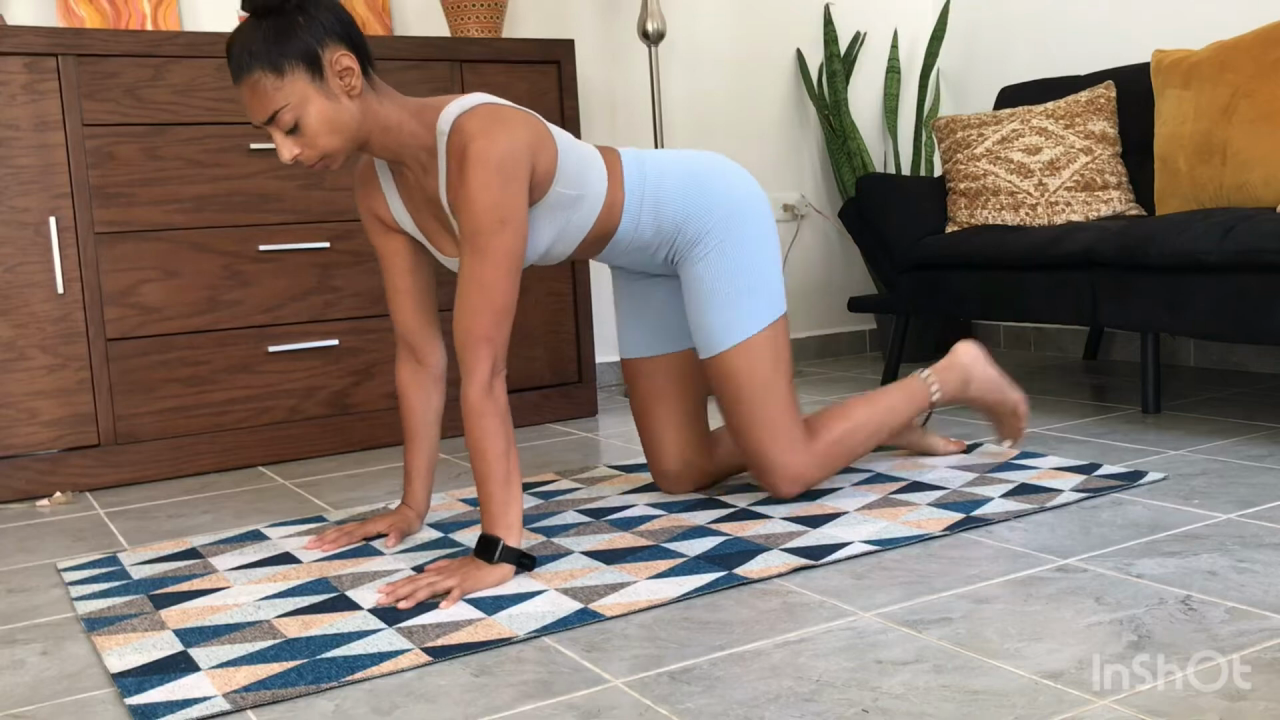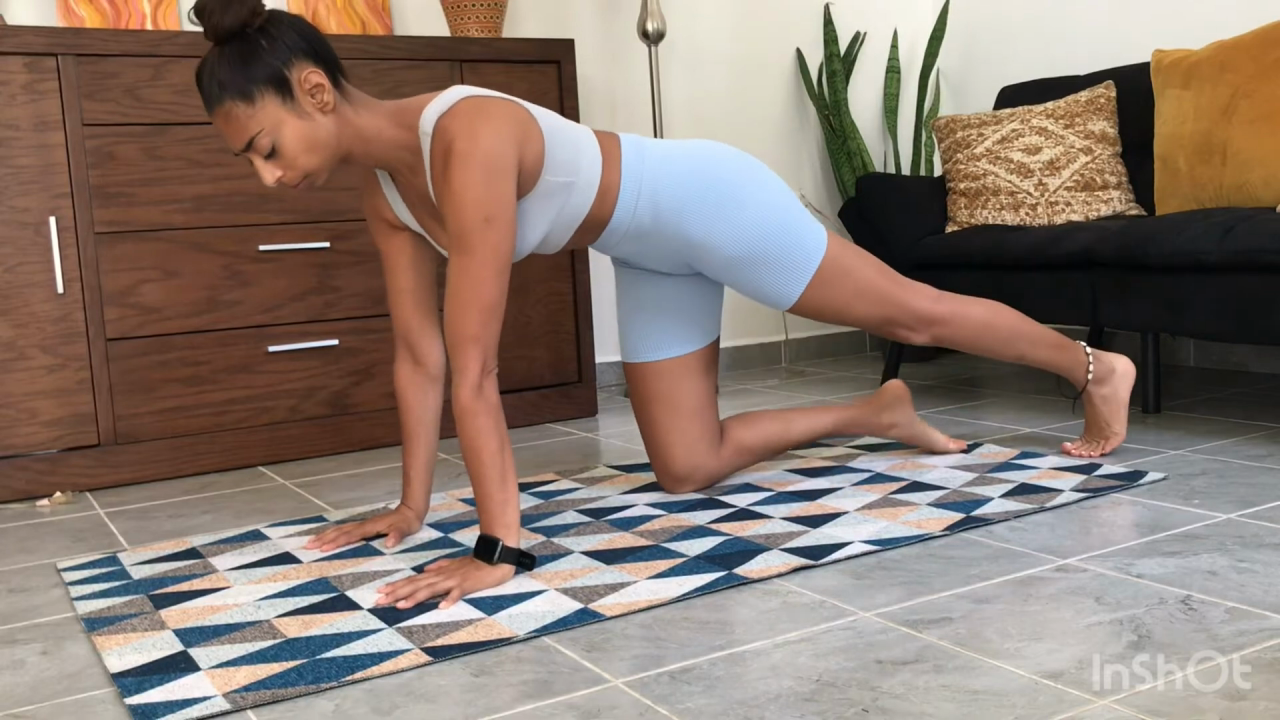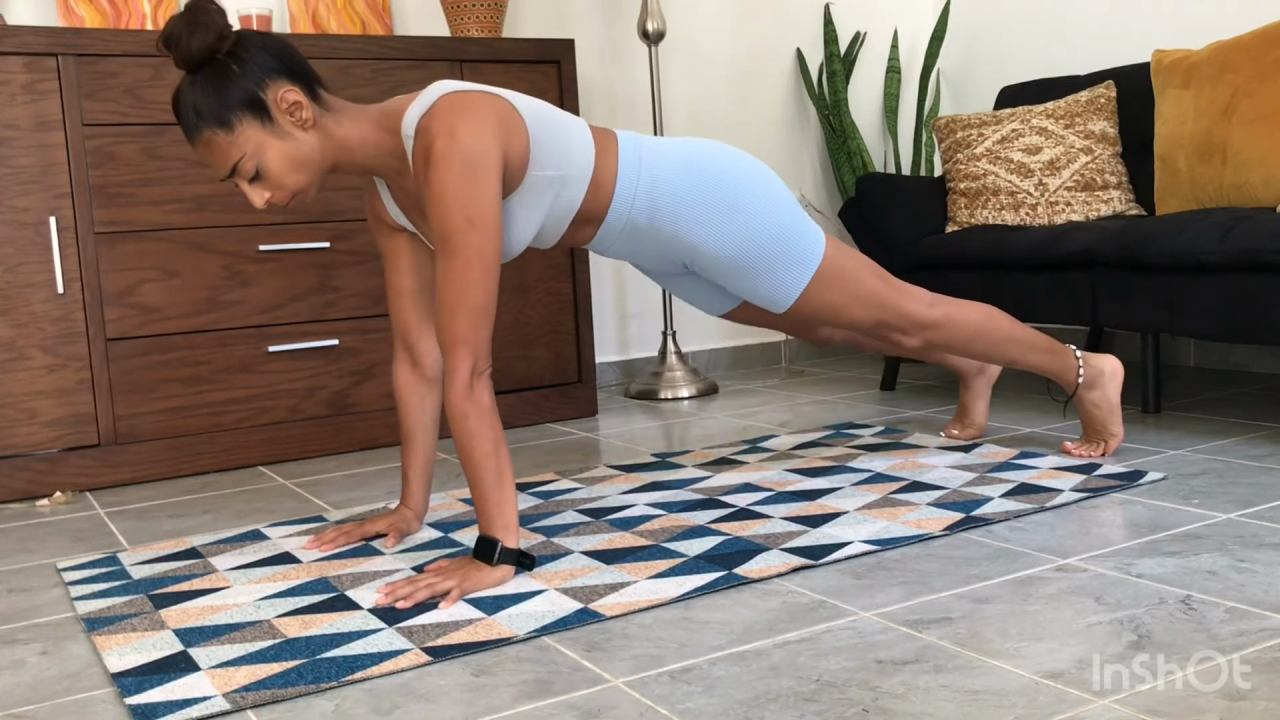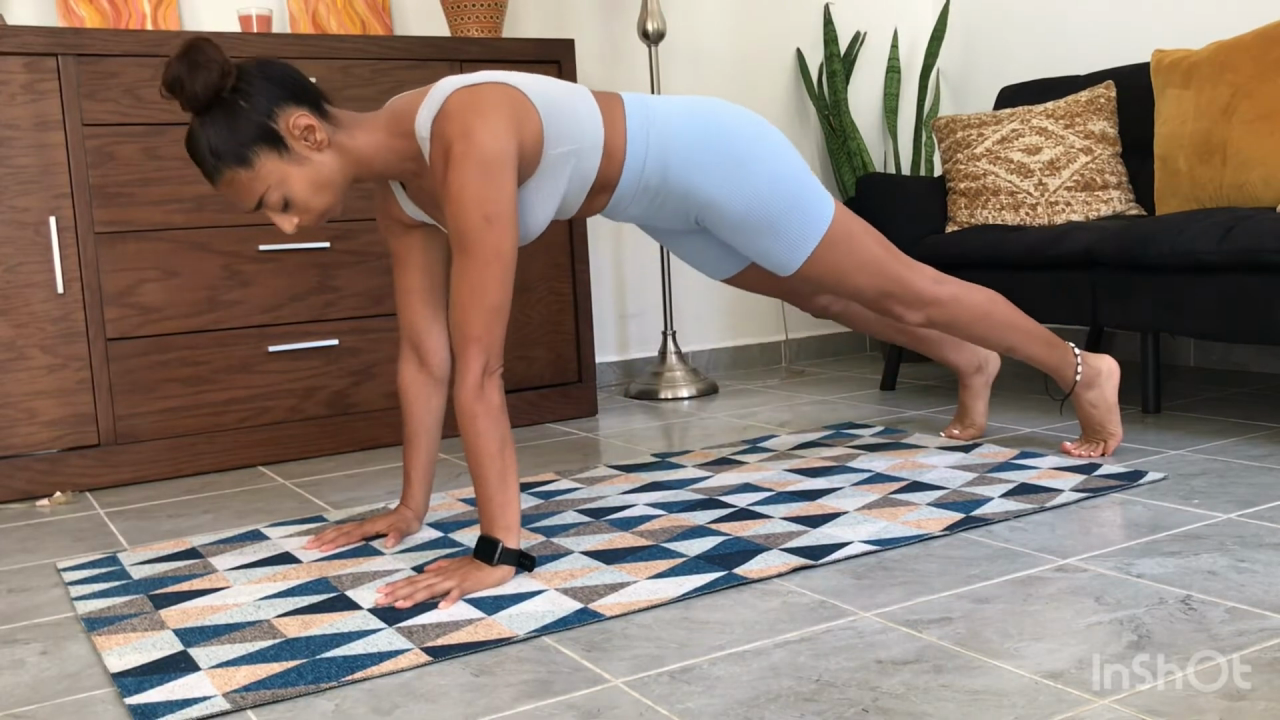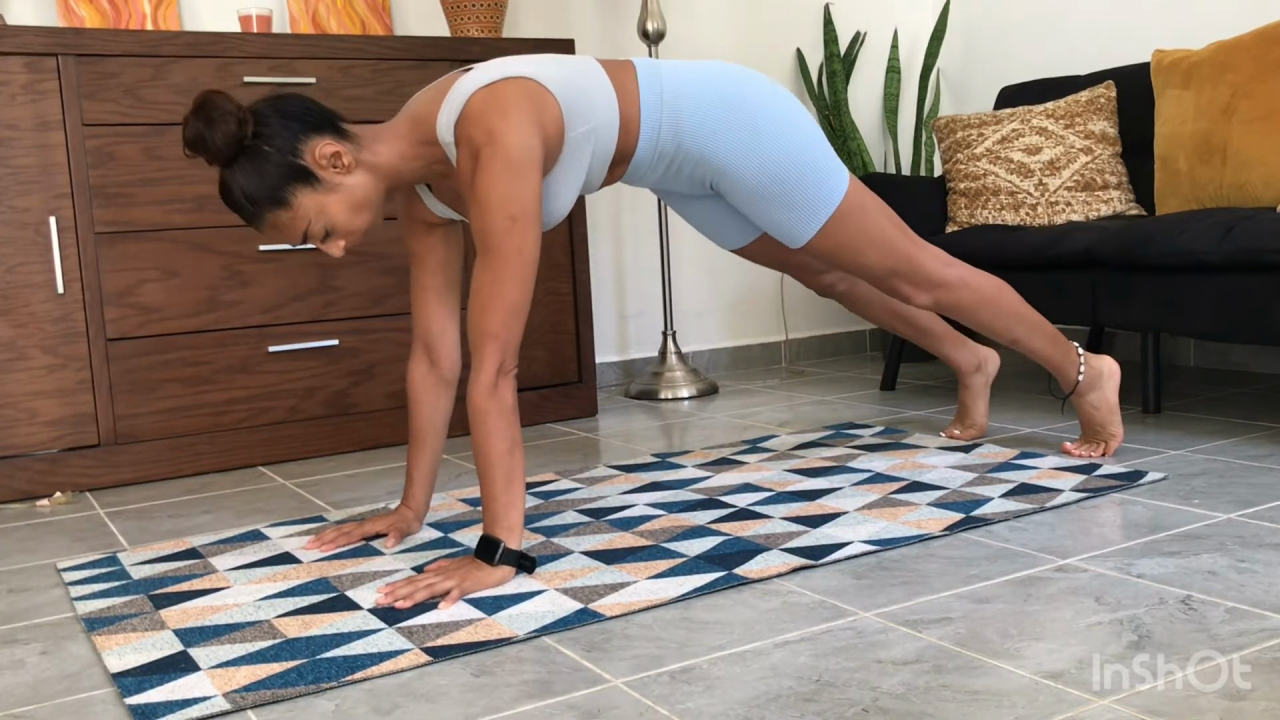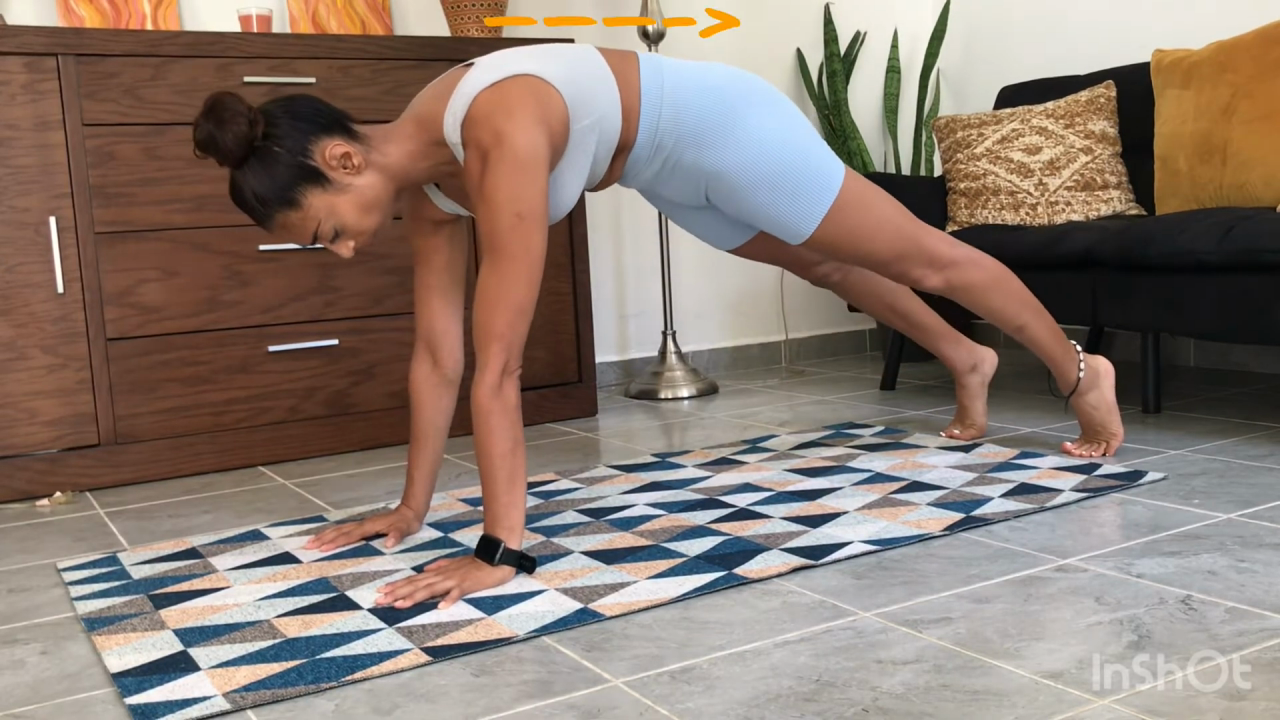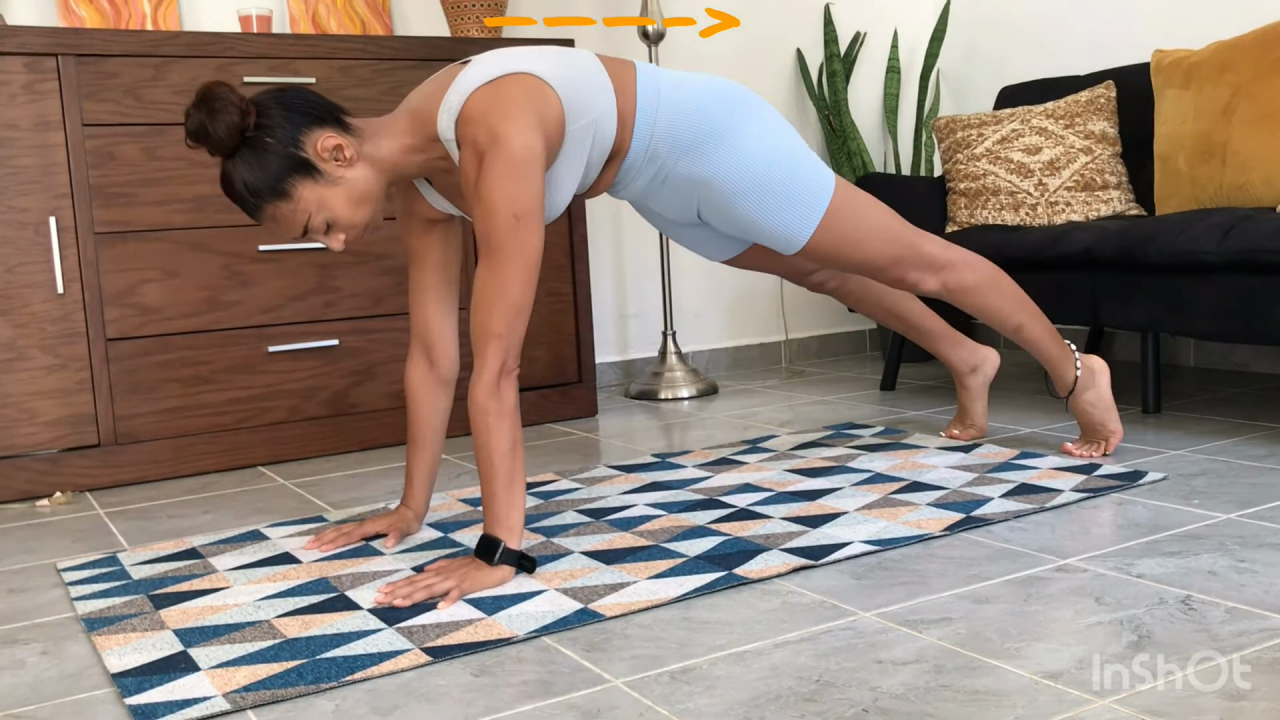
dt=0.7s
person 1, frame 1
left shoulder: (483, 141)
right shoulder: (377, 188)
left elbow: (482, 368)
right elbow: (420, 355)
left wrist: (501, 546)
right wrist: (412, 507)
left hip: (708, 209)
right hip: (646, 252)
left knee: (788, 472)
right knee: (683, 470)
left ankle: (954, 375)
right ankle: (870, 422)
person 1, frame 2
left shoulder: (466, 139)
right shoulder: (383, 188)
left elbow: (473, 370)
right elbow: (418, 355)
left wrist: (500, 546)
right wrist: (412, 505)
left hip: (709, 203)
right hip: (651, 249)
left knee: (910, 314)
right knee: (687, 469)
left ankle: (1097, 369)
right ankle: (879, 413)
person 1, frame 3
left shoulder: (451, 140)
right shoulder: (383, 184)
left elbow: (468, 372)
right elbow: (418, 356)
left wrist: (499, 548)
right wrist: (411, 507)
left hip: (705, 203)
right hip: (661, 242)
left knee: (902, 312)
right knee: (827, 325)
left ankle: (1086, 372)
right ankle: (972, 372)
person 1, frame 4
left shoulder: (467, 138)
right shoulder: (393, 176)
left elbow: (479, 368)
right elbow: (426, 355)
left wrist: (499, 549)
right wrist: (411, 506)
left hip: (713, 161)
right hip: (668, 201)
left knee: (904, 287)
right knee: (819, 293)
left ankle: (1081, 372)
right ankle: (969, 365)
person 1, frame 5
left shoulder: (493, 136)
right shoulder: (419, 177)
left elbow: (494, 365)
right elbow: (436, 353)
left wrist: (500, 549)
right wrist: (411, 506)
left hip: (730, 124)
right hip: (680, 167)
left knee: (914, 269)
right knee: (824, 273)
left ankle: (1082, 373)
right ankle: (970, 364)
person 1, frame 6
left shoulder: (499, 137)
right shoulder: (422, 175)
left elbow: (497, 365)
right elbow: (436, 353)
left wrist: (501, 549)
right wrist: (411, 507)
left hip: (721, 130)
right hip: (670, 173)
left knee: (925, 256)
right knee: (820, 264)
left ankle: (1078, 372)
right ankle: (965, 363)
person 1, frame 7
left shoulder: (493, 130)
right shoulder: (415, 172)
left elbow: (495, 363)
right elbow: (433, 352)
left wrist: (500, 549)
right wrist: (411, 507)
left hip: (713, 142)
right hip: (659, 187)
left knee: (917, 261)
right knee: (821, 273)
left ankle: (1075, 373)
right ankle: (968, 364)
